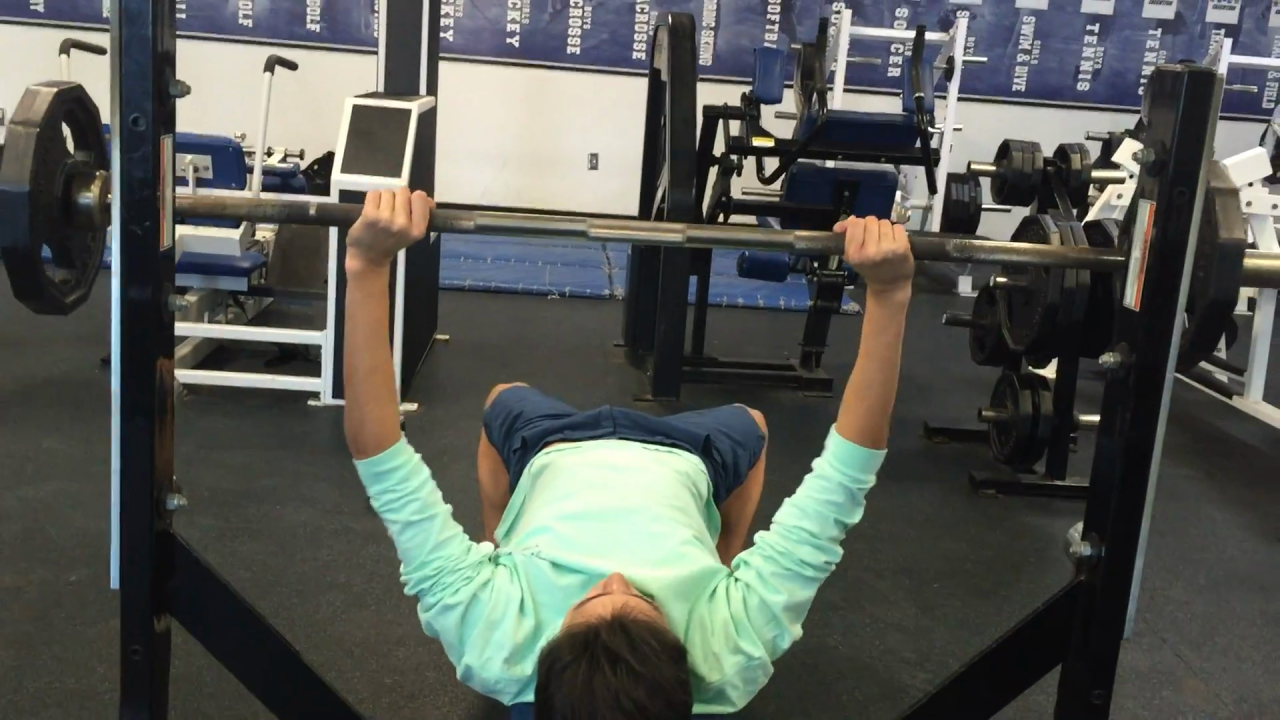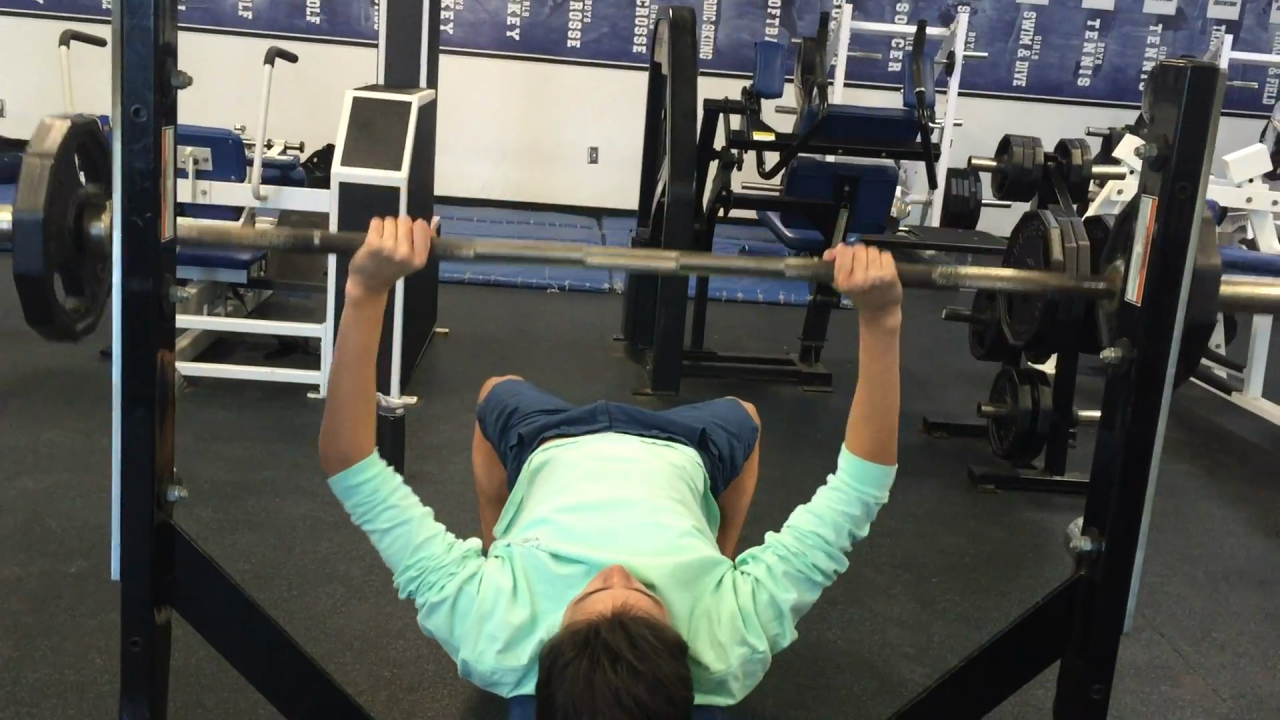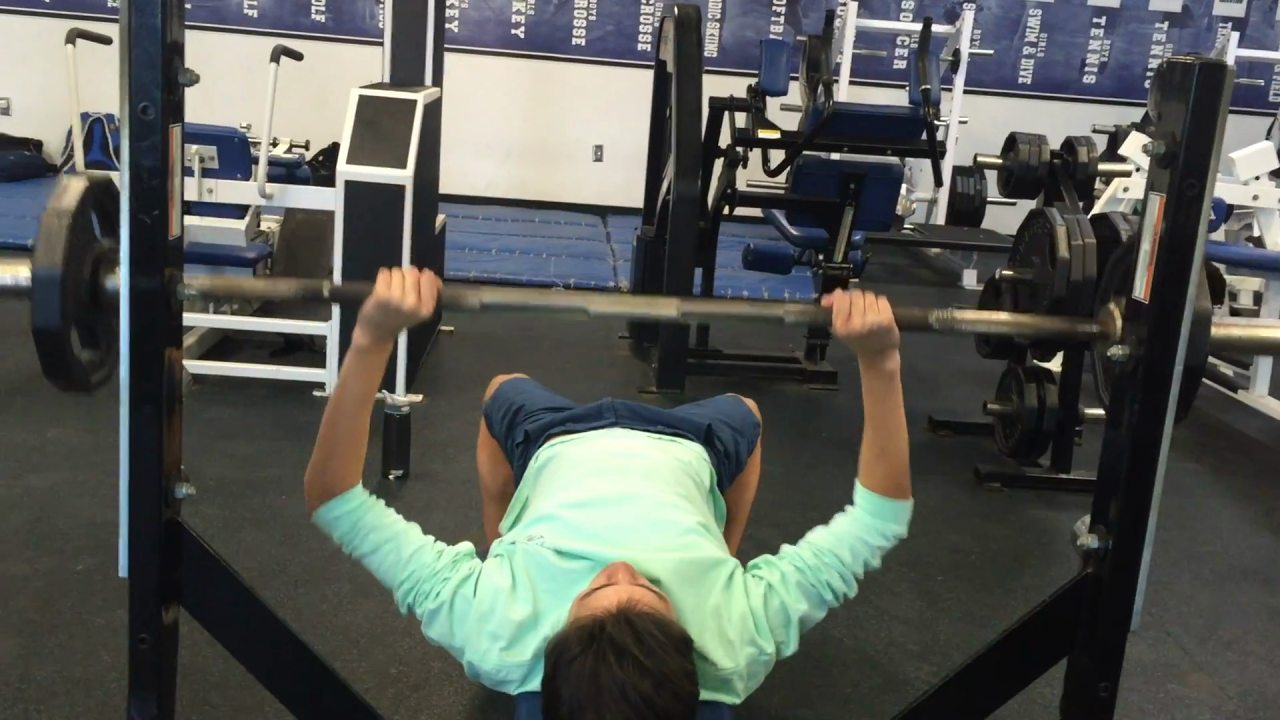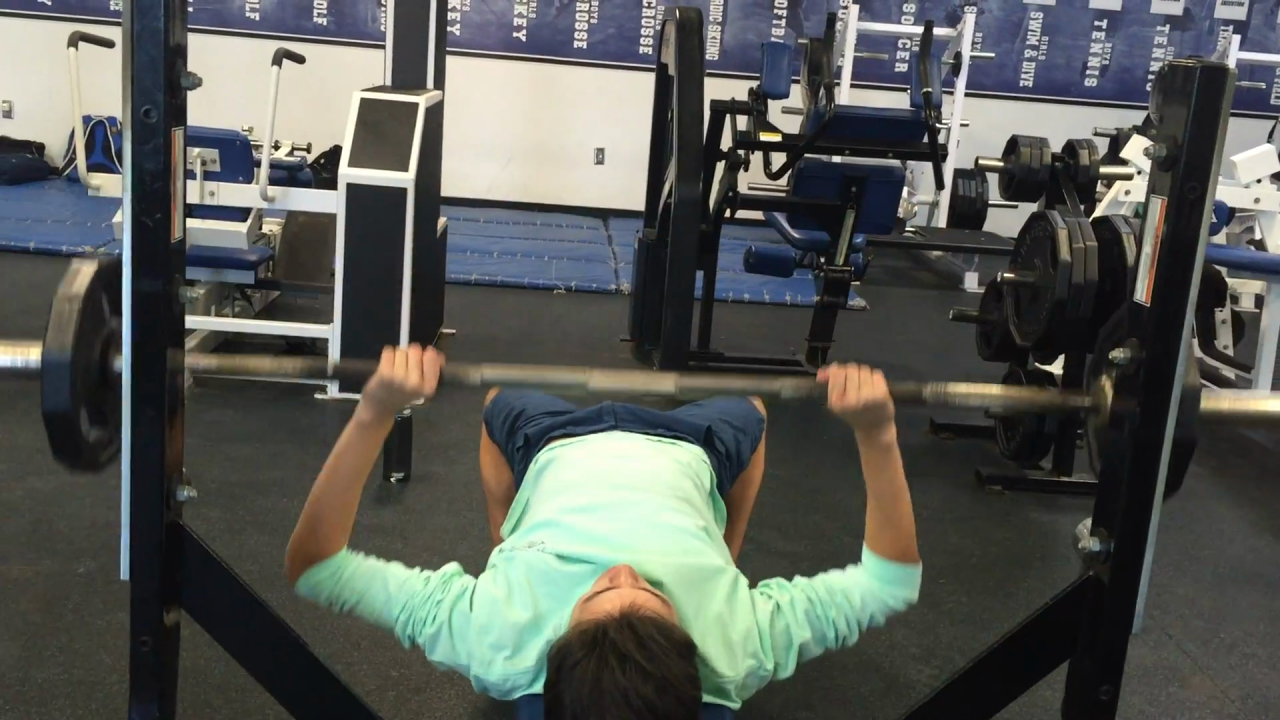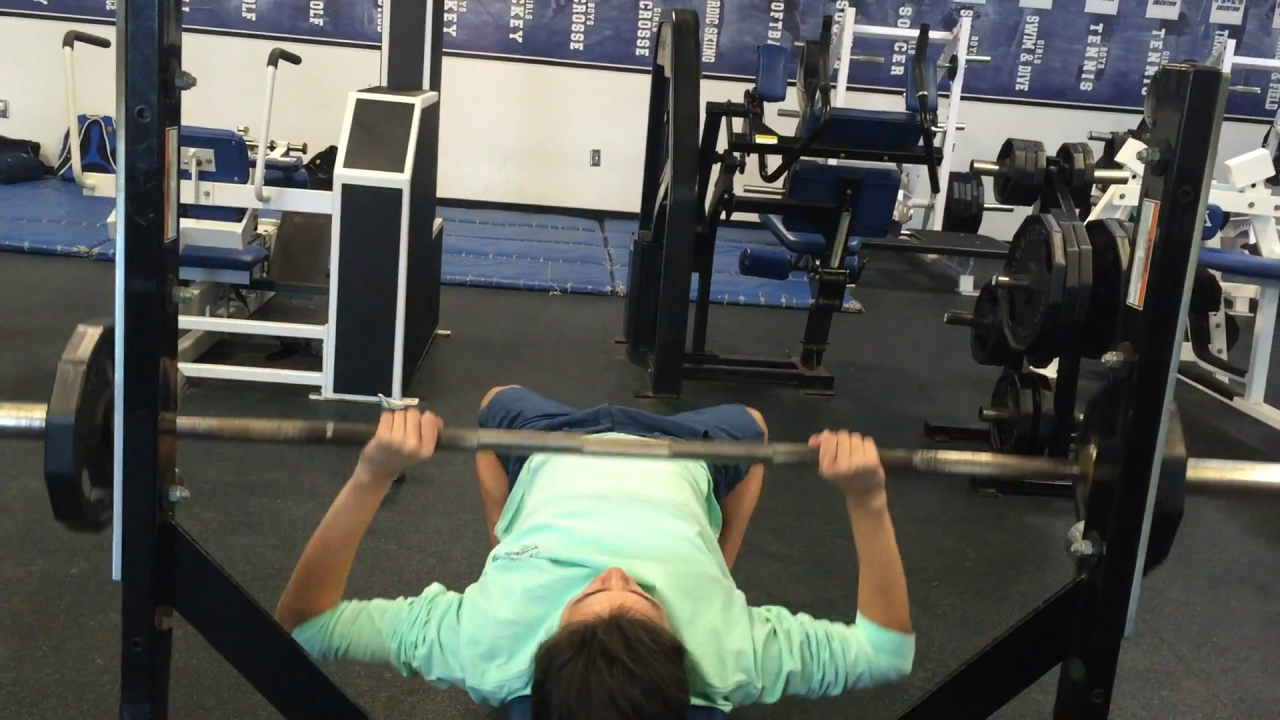
dt=0.2s
person 1, frame 1
left shoulder: (497, 648)
right shoulder: (729, 652)
left elbow: (382, 463)
right elbow: (848, 473)
left wrist: (368, 266)
right wrist: (887, 296)
left knee: (509, 401)
right knee: (747, 422)
person 1, frame 2
left shoulder: (495, 638)
right shoulder: (730, 641)
left elbow: (351, 472)
right elbow: (863, 485)
left wrist: (366, 293)
right wrist: (880, 320)
left knee: (501, 394)
right knee: (739, 416)
person 1, frame 3
left shoulder: (497, 635)
right shoulder: (735, 640)
left elbow: (332, 505)
right elbow: (881, 519)
left wrist: (371, 340)
right wrist: (879, 364)
left knee: (507, 391)
right knee: (741, 411)
person 1, frame 4
left shoulder: (497, 643)
right shoulder: (736, 647)
left elbow: (312, 571)
right elbow: (894, 585)
left wrist: (375, 414)
right wrist: (876, 437)
left knee: (506, 396)
right knee: (745, 411)
person 1, frame 5
left shoulder: (486, 647)
right shoulder: (728, 658)
left elbow: (304, 624)
right elbow: (887, 653)
left wrist: (370, 476)
right wrist: (868, 505)
left knee: (503, 401)
right knee: (747, 422)
